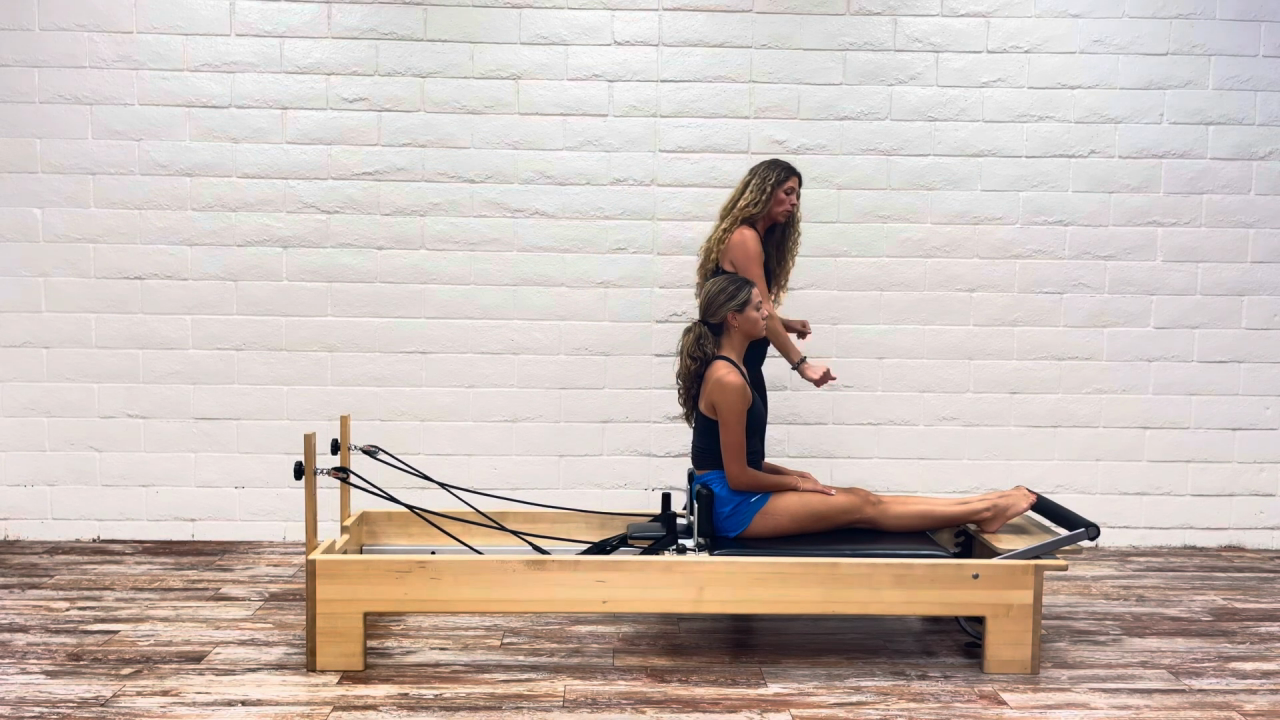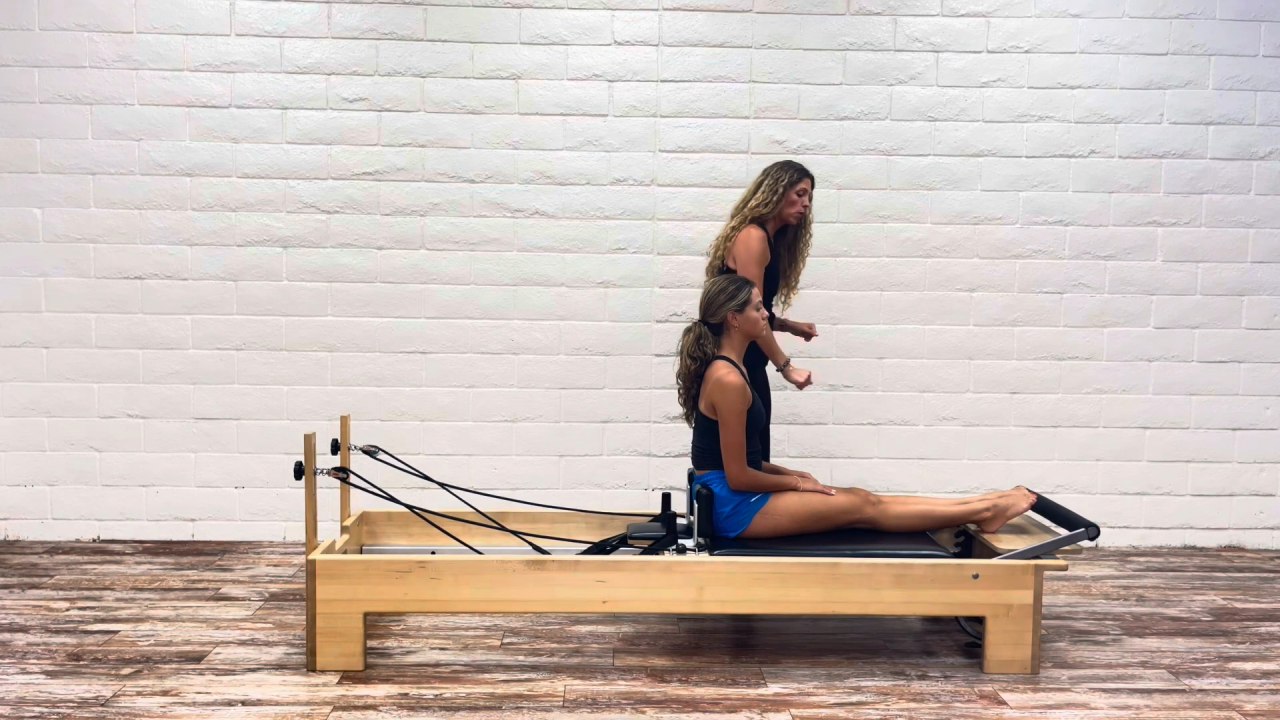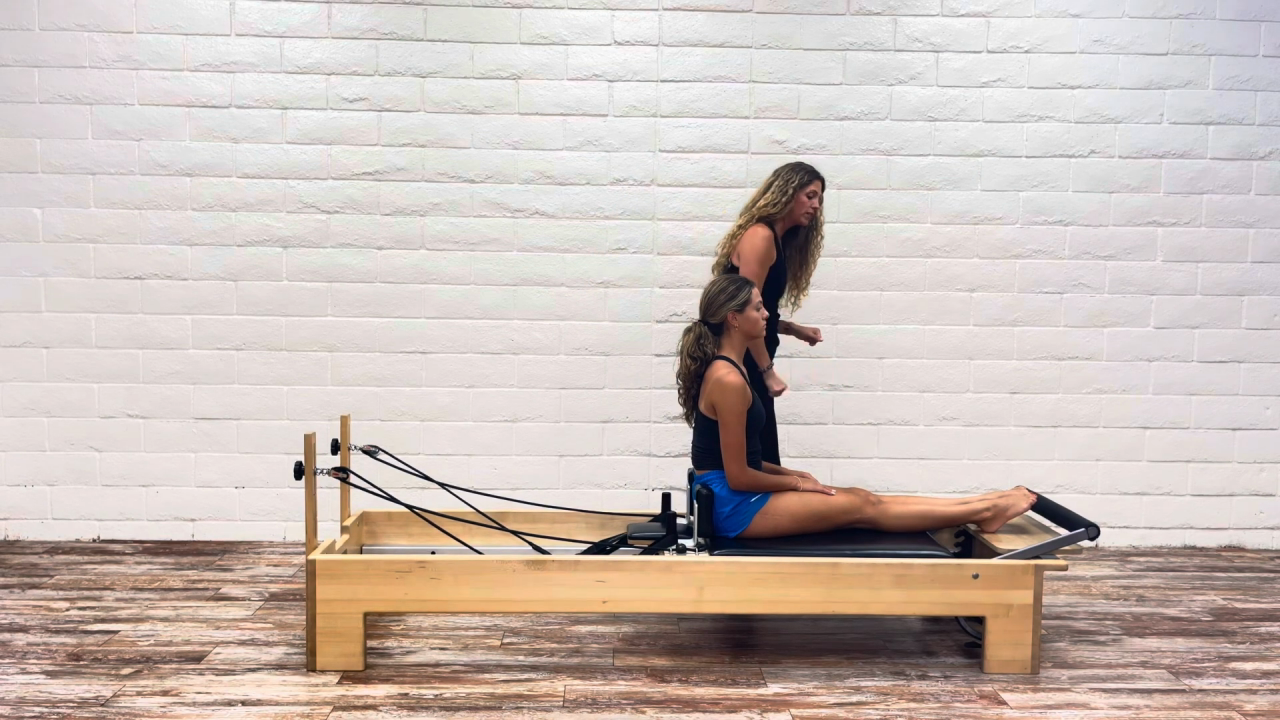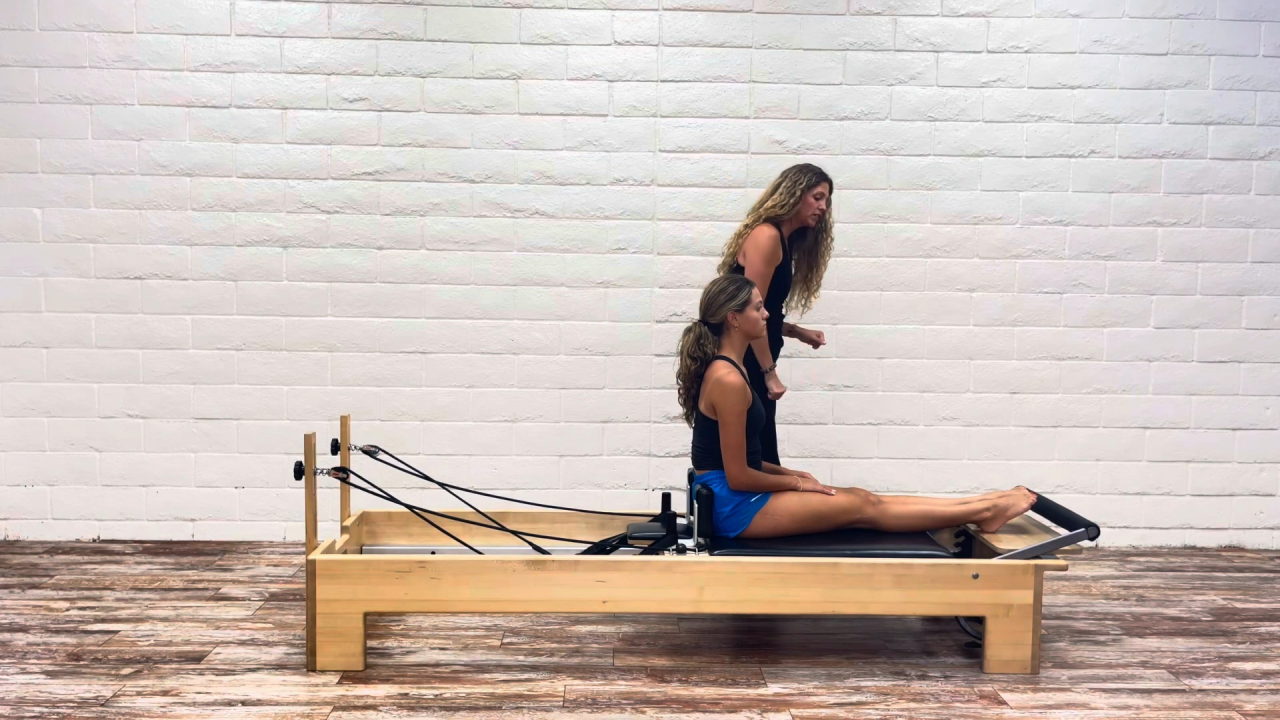
dt=0.1s
person 1, frame 1
left shoulder: (725, 369)
right shoulder: (728, 381)
right elbow: (738, 476)
left wrist: (789, 474)
right wrist: (796, 483)
left hip: (732, 494)
right hip: (732, 505)
left knee: (859, 497)
right knee: (862, 507)
left ankle: (980, 506)
right ankle: (982, 513)
person 1, frame 2
left shoulder: (725, 369)
right shoulder: (728, 380)
right elbow: (738, 476)
left wrist: (788, 473)
right wrist: (796, 483)
left hip: (732, 493)
right hip: (733, 505)
left knee: (858, 497)
right knee: (862, 507)
left ankle: (980, 507)
right ankle: (982, 513)
person 1, frame 3
left shoulder: (724, 369)
right shoulder: (728, 380)
right elbow: (738, 476)
left wrist: (789, 474)
right wrist: (795, 483)
left hip: (731, 493)
right hip: (732, 504)
left knee: (859, 497)
right knee: (862, 507)
left ankle: (980, 505)
right ankle: (983, 513)
person 1, frame 4
left shoulder: (725, 369)
right shoulder: (728, 381)
right elbow: (739, 477)
left wrist: (789, 474)
right wrist: (796, 483)
left hip: (732, 493)
right hip: (733, 504)
left knee: (859, 497)
right knee: (862, 508)
left ankle: (981, 506)
right ankle: (983, 513)
person 2, frame 1
left shoulder: (761, 238)
right shoulder: (744, 239)
right elbow: (761, 312)
left wrist: (787, 325)
right wrist: (801, 363)
left hip: (741, 360)
person 2, frame 2
left shoulder: (773, 238)
right shoulder: (752, 236)
left wrist: (791, 326)
right wrist: (786, 366)
left hip: (745, 360)
right hip: (736, 361)
person 2, frame 3
left shoulder: (777, 239)
right shoulder: (760, 236)
left wrist: (794, 329)
right wrist: (767, 371)
left hip: (749, 361)
right hip: (742, 363)
left knee: (759, 457)
right knee: (763, 459)
person 2, frame 4
left shoulder: (786, 240)
right shoulder: (766, 236)
left wrist: (799, 332)
right wrist: (769, 373)
left hip: (754, 362)
right hip: (746, 363)
left knee: (759, 457)
right knee: (763, 459)
